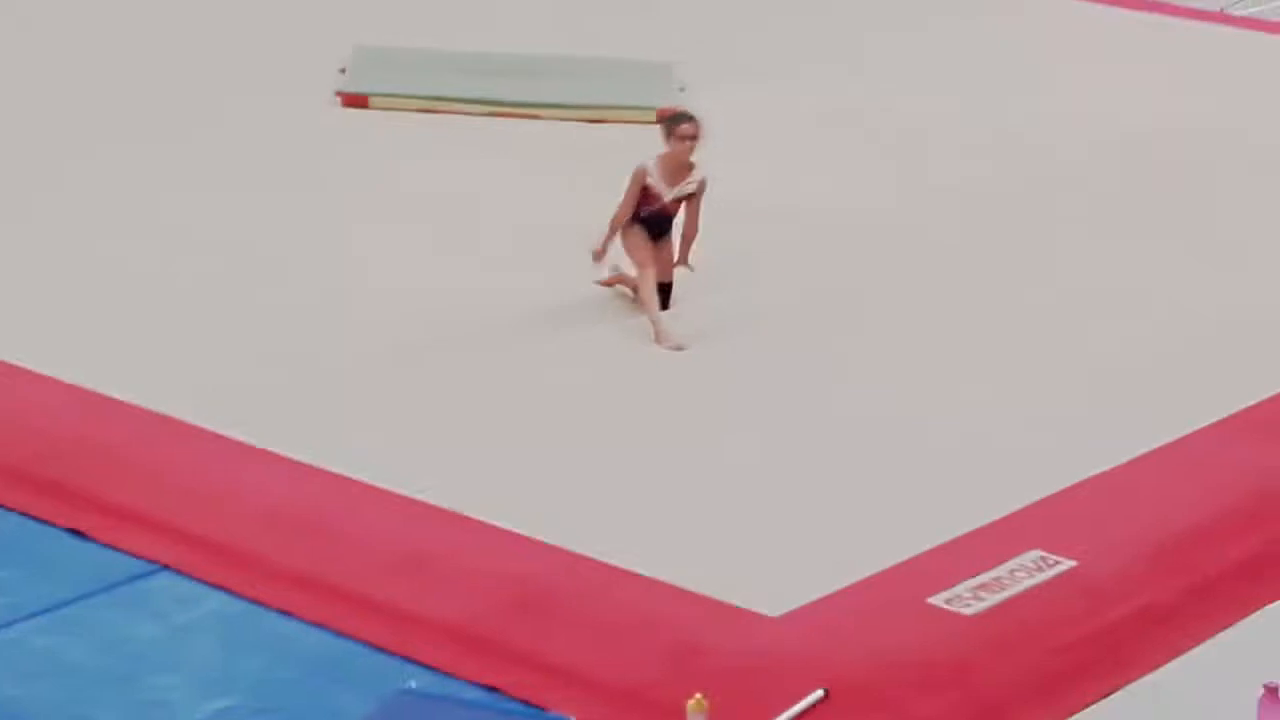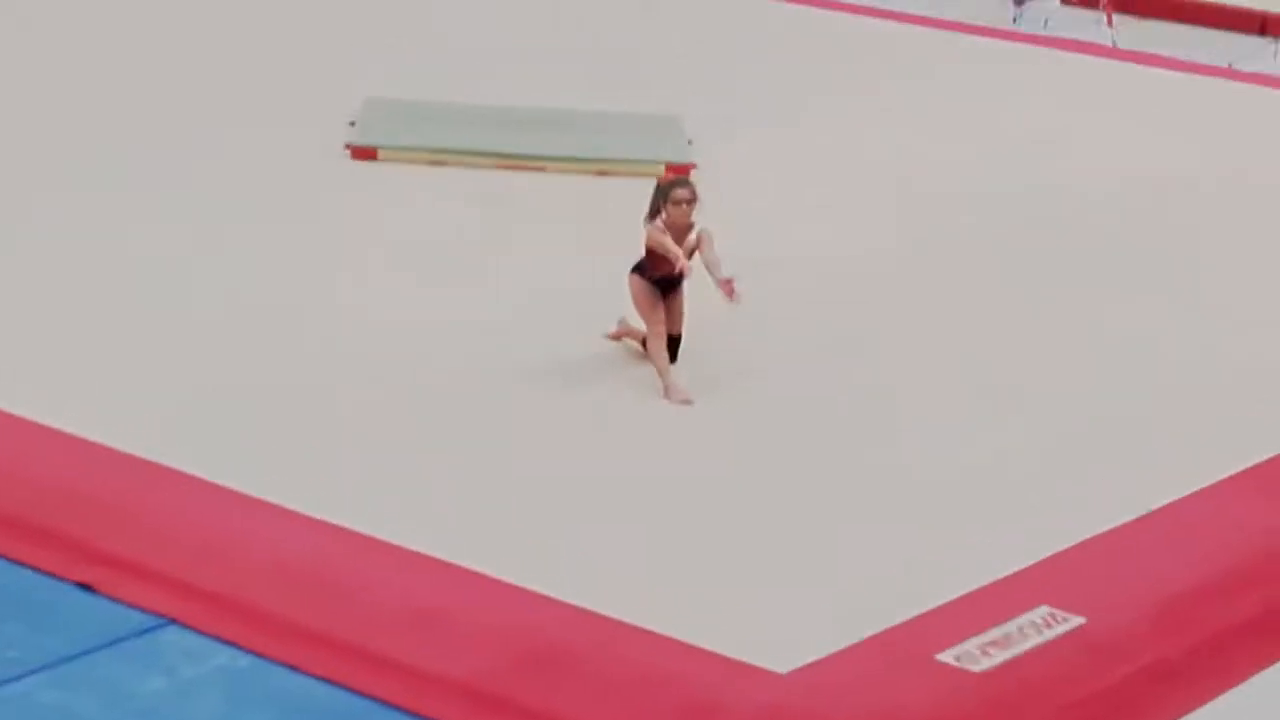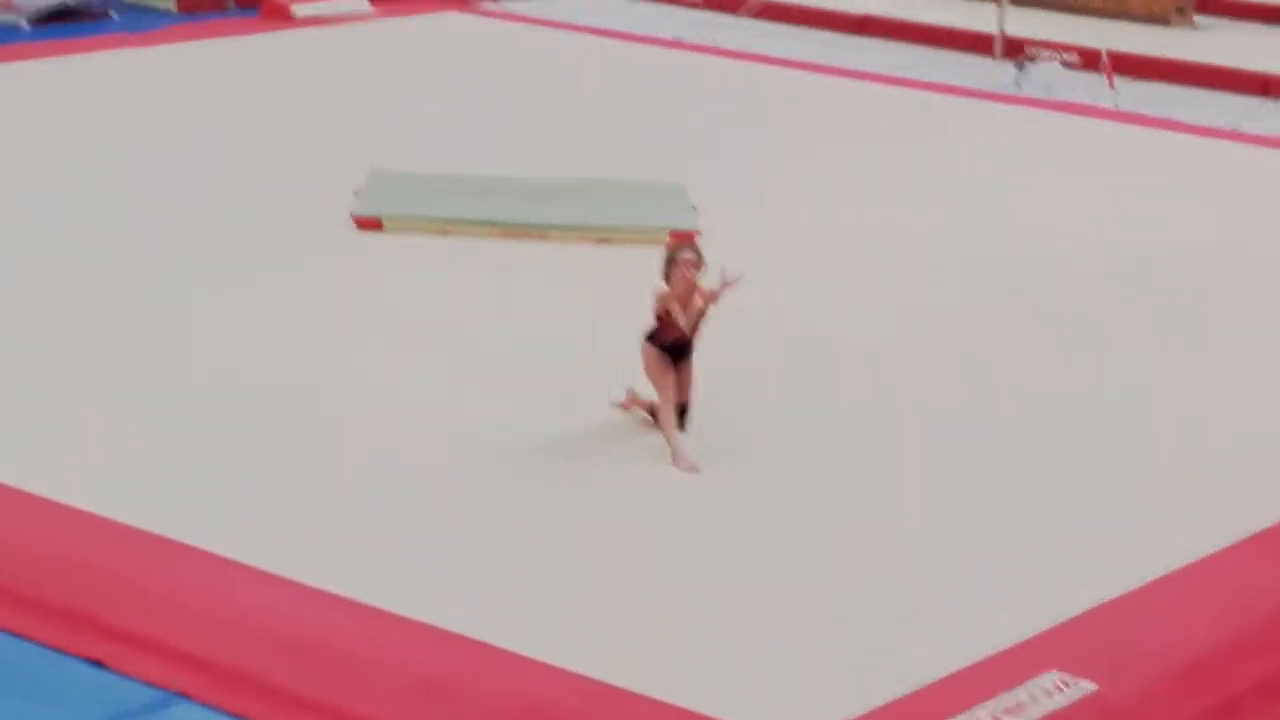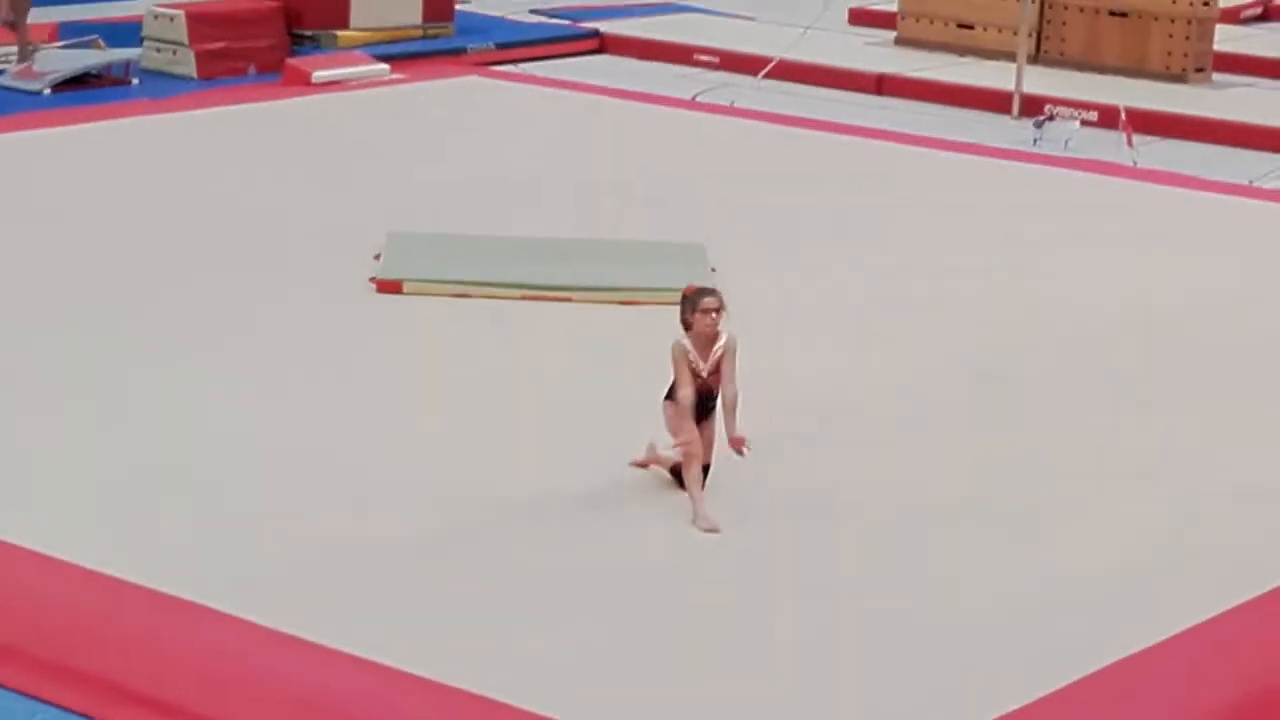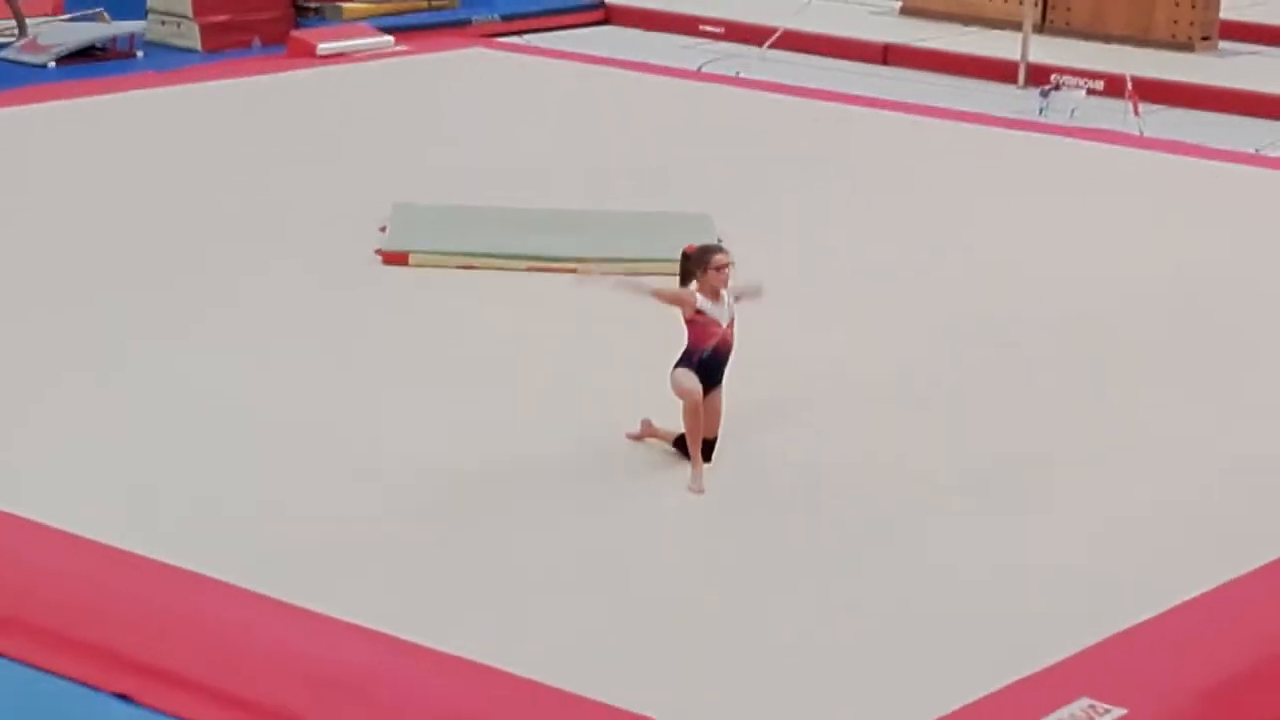
dt=0.3s
person 1, frame 1
left shoulder: (698, 179)
right shoulder: (646, 170)
left elbow: (691, 223)
right elbow: (624, 209)
left wrist: (683, 255)
right wrist: (604, 245)
left hip: (662, 229)
right hip: (636, 224)
left knee: (663, 301)
right knee: (648, 268)
left ankle: (620, 277)
right ankle: (659, 329)
person 1, frame 2
left shoulder: (699, 234)
right shoulder: (655, 231)
left elbow: (709, 256)
right elbow: (667, 245)
left wrist: (721, 279)
right wrist: (680, 260)
left hip: (673, 284)
right hip: (645, 281)
left knee: (670, 352)
right knee: (657, 326)
left ankle: (627, 330)
right ankle: (669, 384)
person 1, frame 3
left shoulder: (703, 295)
right shoulder: (663, 296)
left elbow: (712, 297)
right elbow: (673, 297)
left wrist: (718, 291)
right wrist: (684, 287)
left hip: (683, 351)
right hip: (656, 349)
left knee: (680, 417)
right knee: (668, 394)
left ankle: (634, 399)
right ankle: (678, 451)
person 1, frame 4
left shoulder: (727, 342)
right shoulder: (681, 347)
left elbow: (729, 387)
right elbow: (684, 390)
left wrist: (732, 431)
right wrist: (685, 436)
left hip: (707, 407)
right hip: (677, 404)
left knee: (697, 476)
right knee: (694, 445)
left ankle: (655, 456)
right ankle: (699, 509)
person 1, frame 5
left shoulder: (727, 296)
right shoulder: (690, 299)
left elbow: (742, 291)
right elbow: (654, 292)
left wrist: (753, 289)
right wrist: (620, 281)
left hip: (715, 376)
right hip: (688, 369)
left knee: (706, 449)
right knee: (693, 395)
left ankle: (652, 431)
right ankle: (696, 469)
